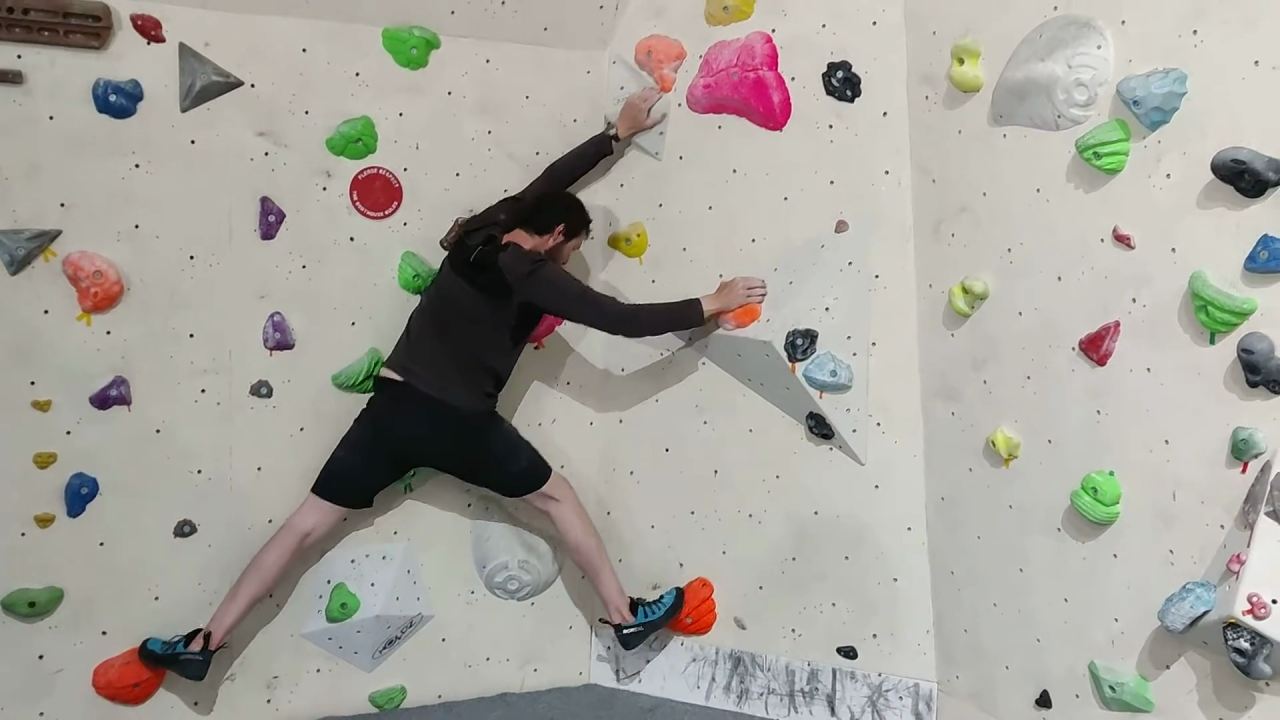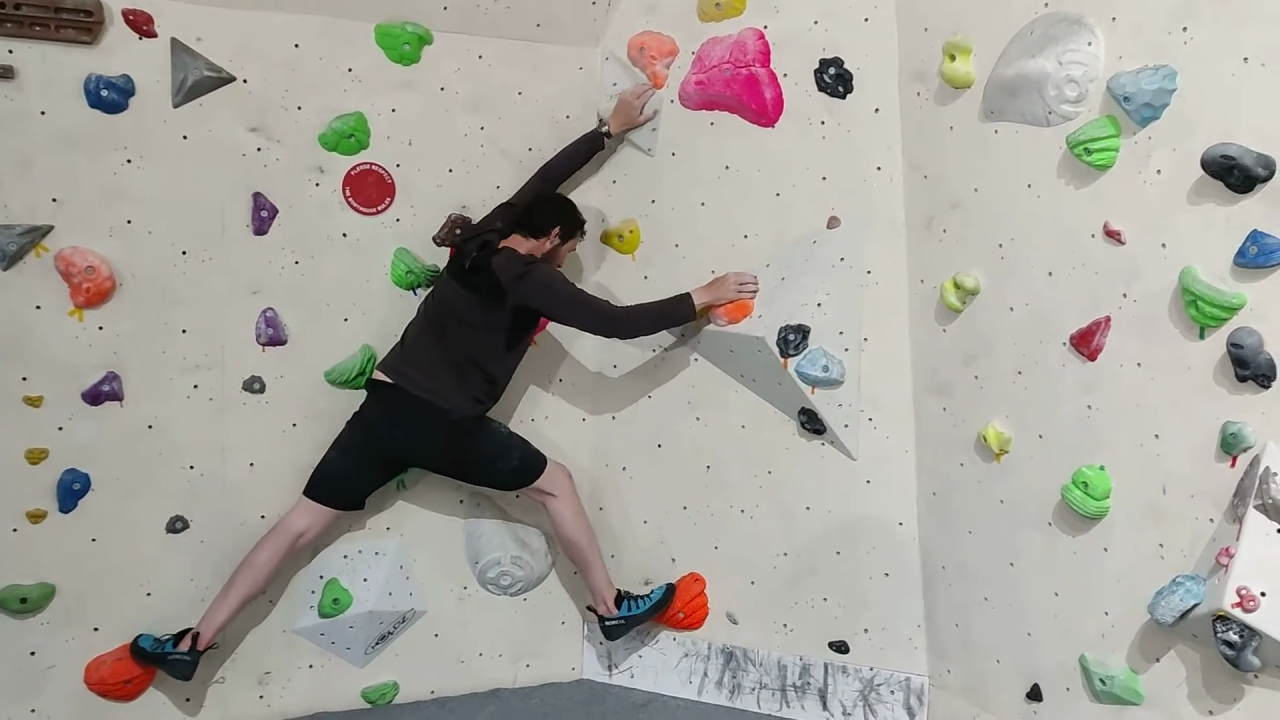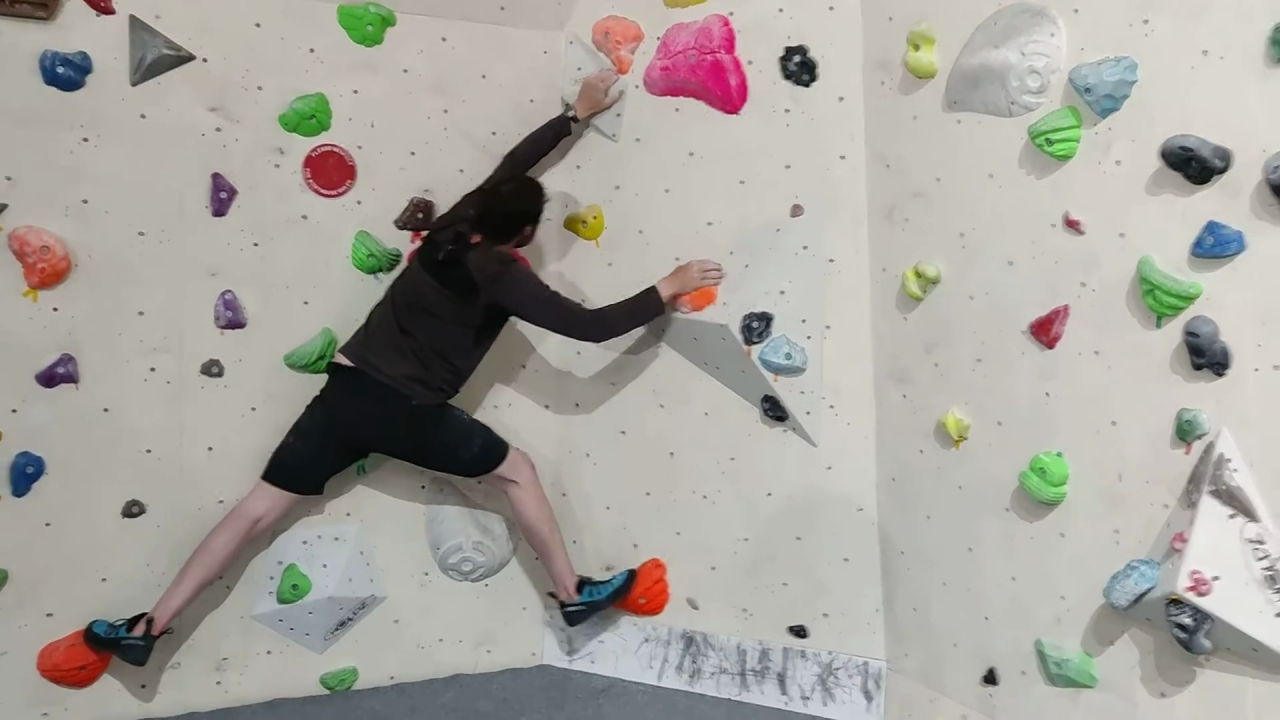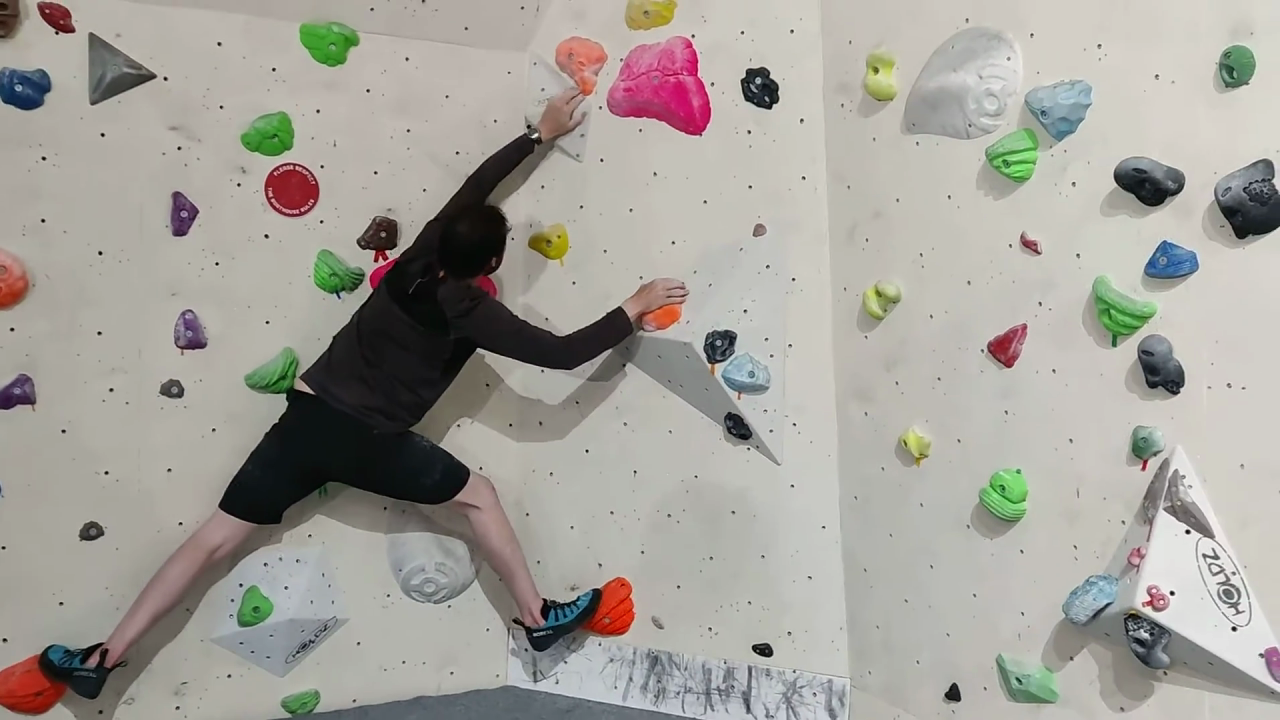
dt=0.5s
person 1, frame 1
left shoulder: (481, 231)
right shoulder: (534, 276)
left elbow: (549, 180)
right elbow: (626, 320)
left wrist: (617, 134)
right wrist: (710, 305)
left hip: (391, 406)
right hip: (455, 423)
left knee: (305, 525)
right knee: (558, 494)
left ankle: (205, 643)
right ankle: (624, 616)
person 1, frame 2
left shoulder: (482, 238)
right shoulder: (529, 279)
left elbow: (542, 179)
right elbow: (620, 323)
left wrist: (609, 129)
right wrist: (702, 297)
left hip: (385, 408)
right hip: (446, 428)
left knee: (298, 525)
right knee: (557, 484)
left ankle: (193, 643)
right ankle: (610, 607)
person 1, frame 3
left shoulder: (454, 224)
right shoulder: (502, 277)
left elbow: (512, 163)
right elbow: (592, 325)
left wrist: (576, 114)
right wrist: (668, 288)
left hip: (345, 392)
right hip: (406, 413)
left knee: (256, 510)
right knee: (519, 471)
left ankle: (149, 627)
right ankle: (572, 594)
person 1, frame 4
left shoulder: (420, 257)
right shoulder: (471, 313)
left elbow: (476, 184)
right elbow: (564, 352)
left wrist: (539, 134)
right wrist: (636, 307)
left hip: (306, 419)
right hip: (366, 443)
left knee: (213, 540)
right knee: (480, 496)
left ankle: (102, 660)
right ankle: (537, 618)
